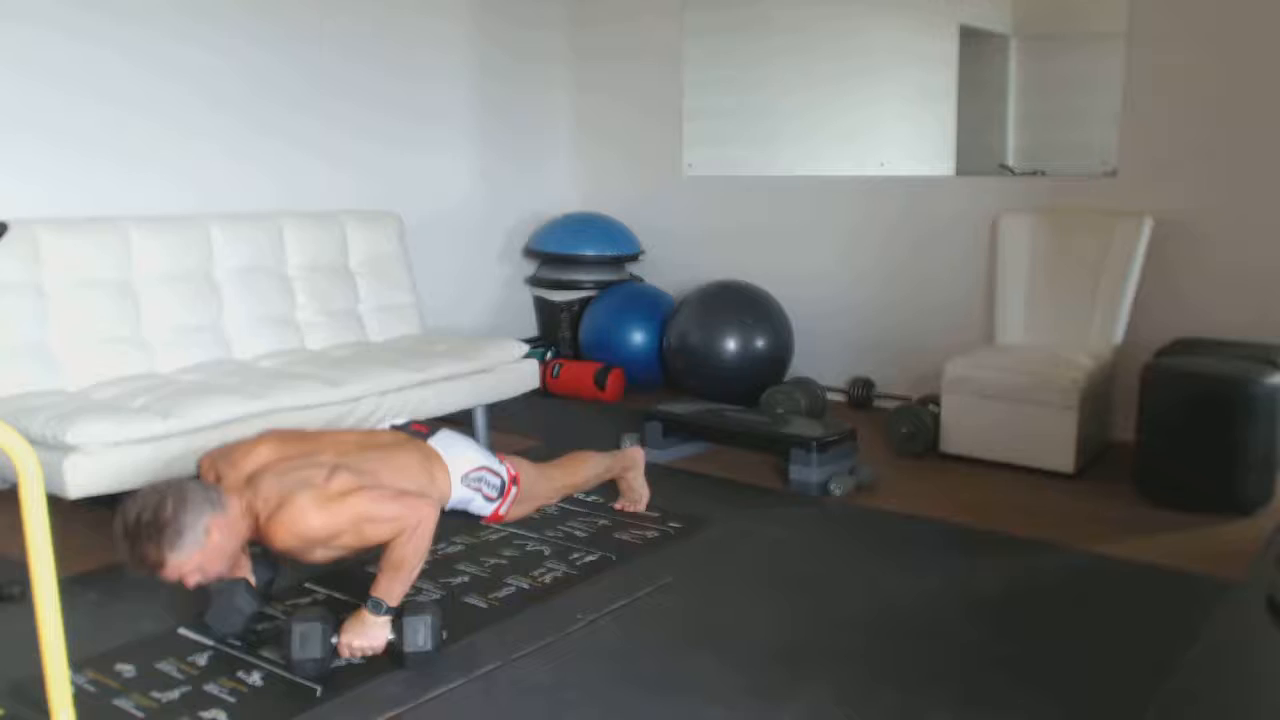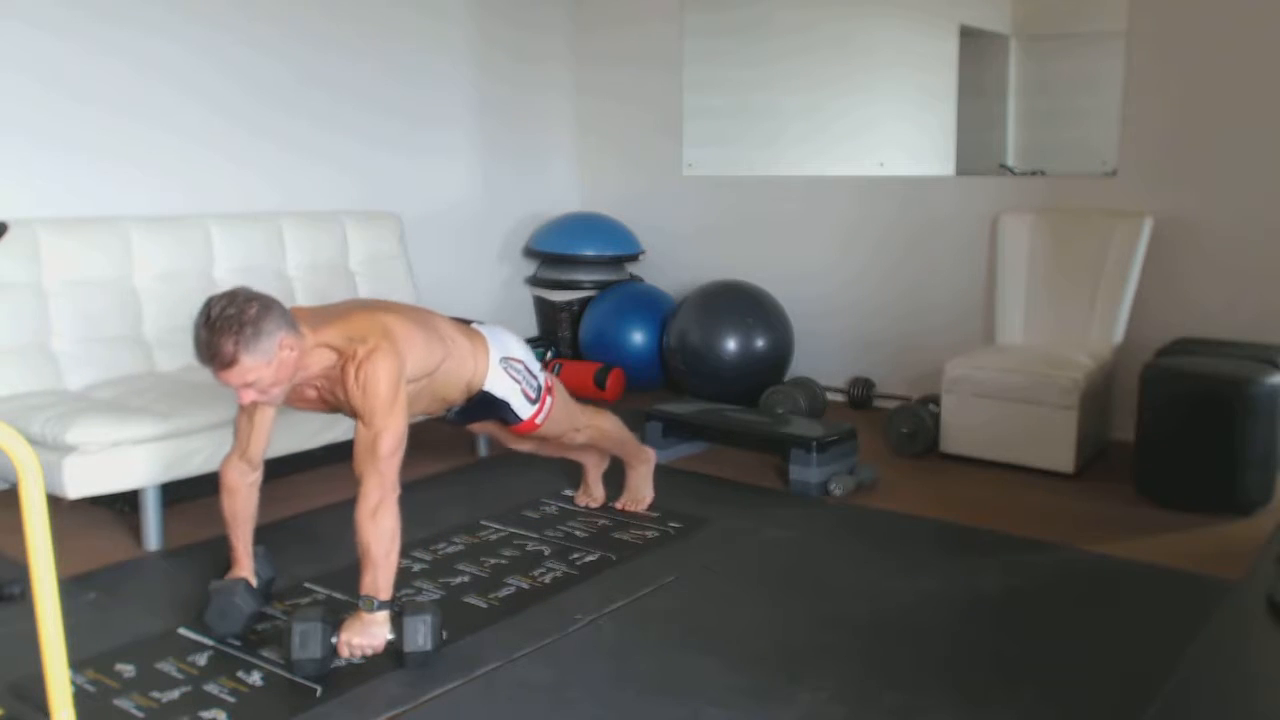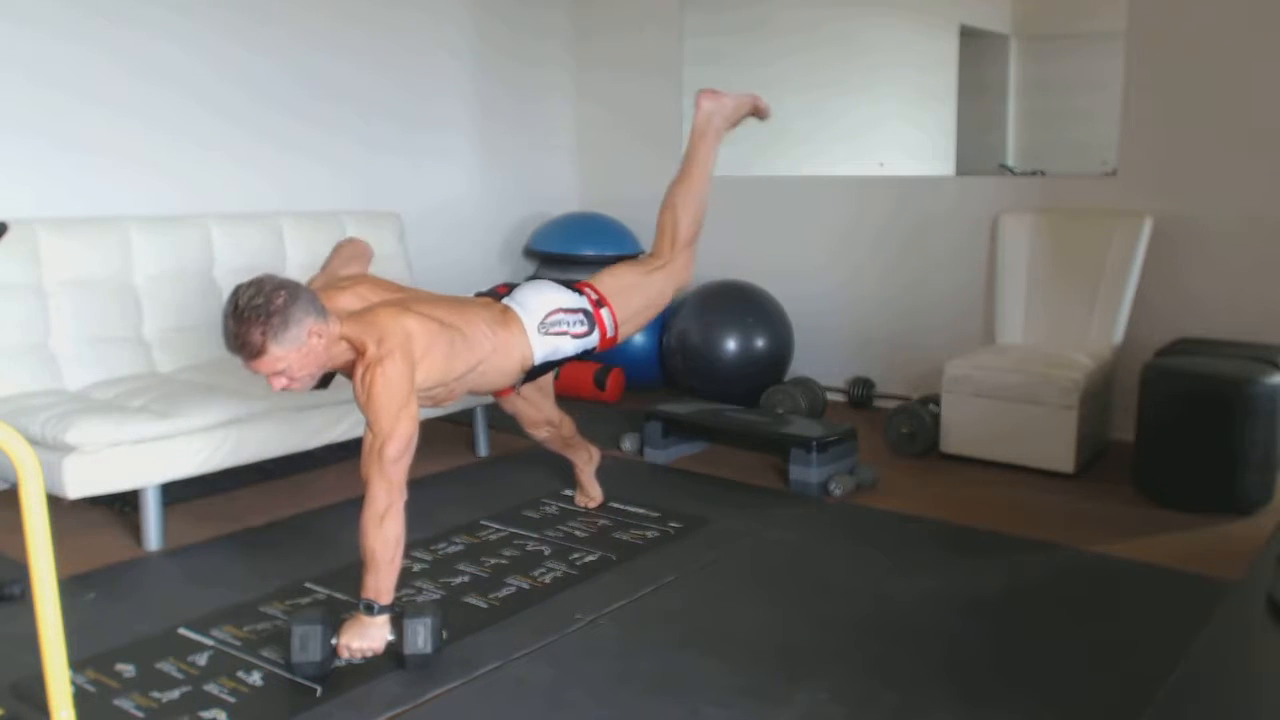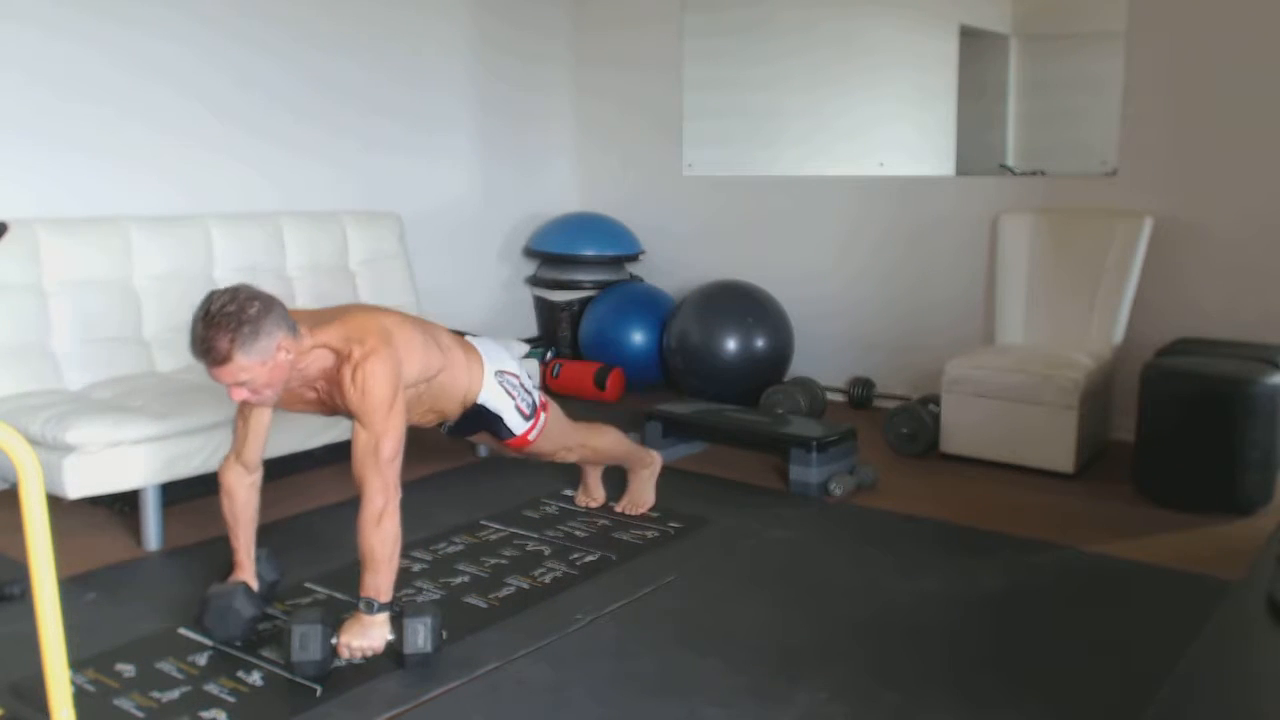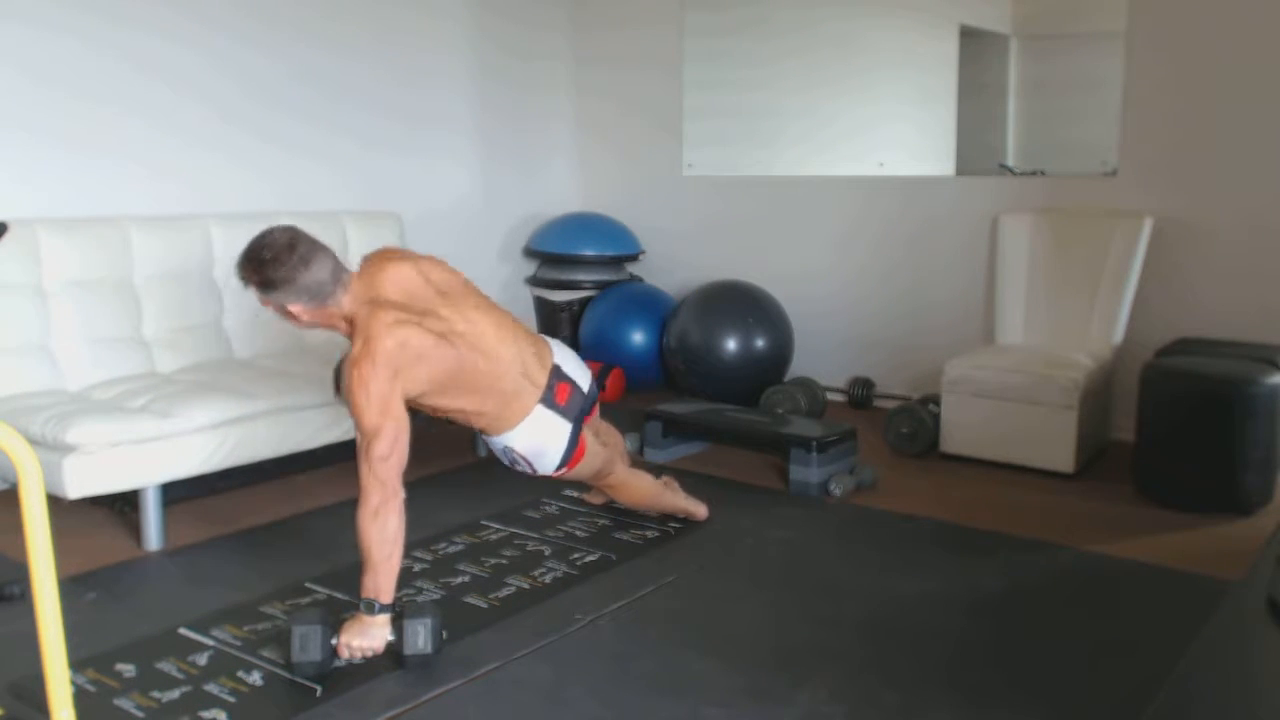
dt=1s
person 1, frame 1
left shoulder: (289, 518)
right shoulder: (215, 474)
left elbow: (421, 513)
left wrist: (376, 612)
right wrist: (242, 568)
left hip: (447, 466)
right hip: (402, 443)
left knee: (550, 485)
left ankle: (624, 461)
person 1, frame 2
left shoulder: (369, 361)
right shoulder: (268, 353)
left elbow: (380, 492)
right elbow: (241, 466)
left wrist: (374, 610)
right wrist: (241, 566)
left hip: (492, 361)
right hip: (453, 379)
left knee: (574, 426)
left ankle: (638, 458)
right ankle: (588, 459)
person 1, frame 3
left shoulder: (382, 363)
right shoulder: (326, 299)
left elbow: (386, 499)
right elbow: (354, 246)
left wrist: (374, 613)
left hip: (537, 321)
right hip: (498, 322)
left knee: (670, 264)
right knee: (540, 425)
left ankle: (709, 124)
right ankle: (582, 457)
person 1, frame 4
left shoulder: (365, 361)
right shoulder: (267, 358)
left elbow: (381, 497)
right elbow: (240, 470)
left wrist: (373, 614)
right wrist: (244, 569)
left hip: (483, 376)
right hip: (443, 398)
left knee: (568, 443)
left ankle: (643, 462)
right ankle: (591, 469)
person 1, frame 5
left shoulder: (369, 365)
right shoulder: (389, 264)
left elbow: (383, 495)
left wrist: (375, 614)
left hip: (530, 431)
right hip: (559, 366)
left knee: (602, 471)
right knee: (594, 434)
left ankle: (684, 507)
right ankle: (621, 479)
